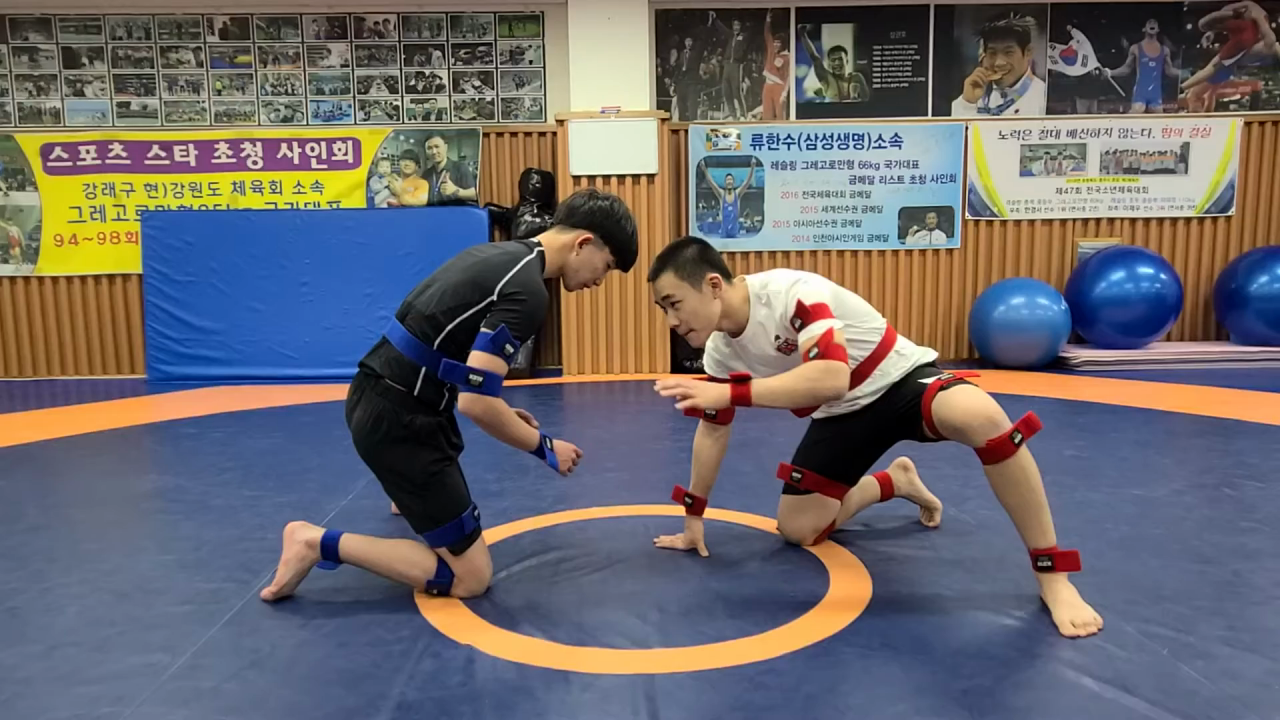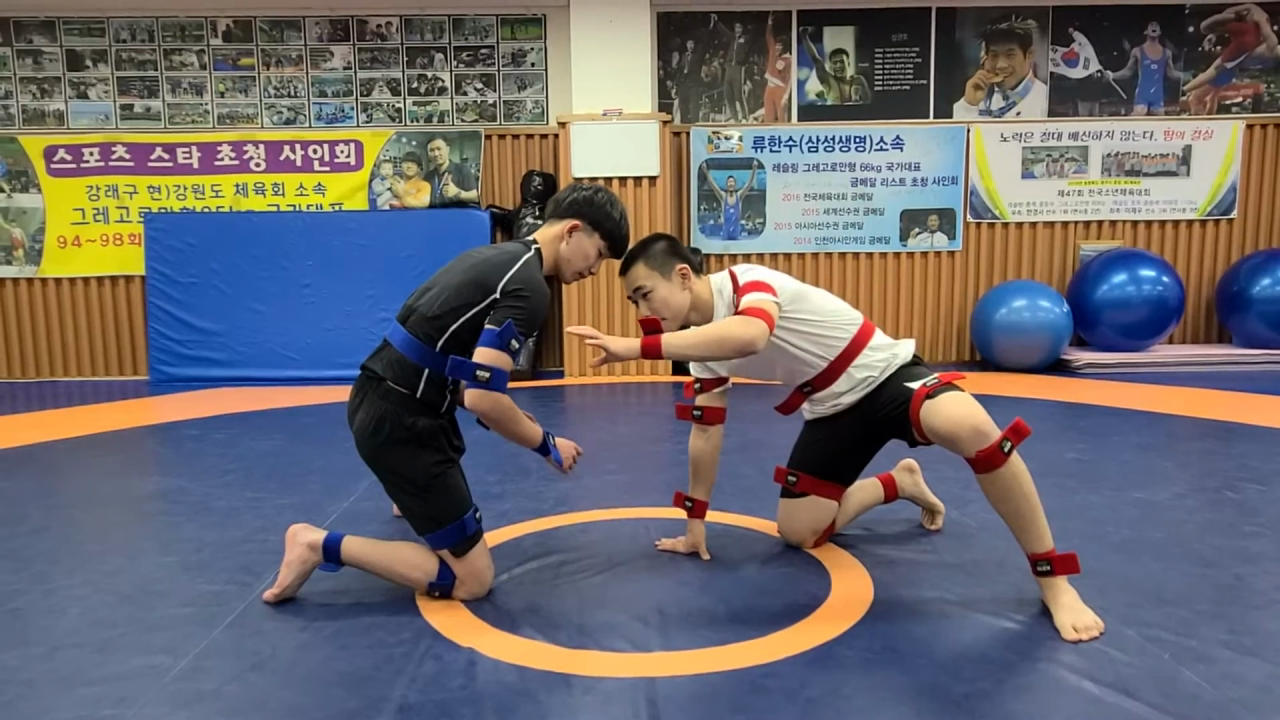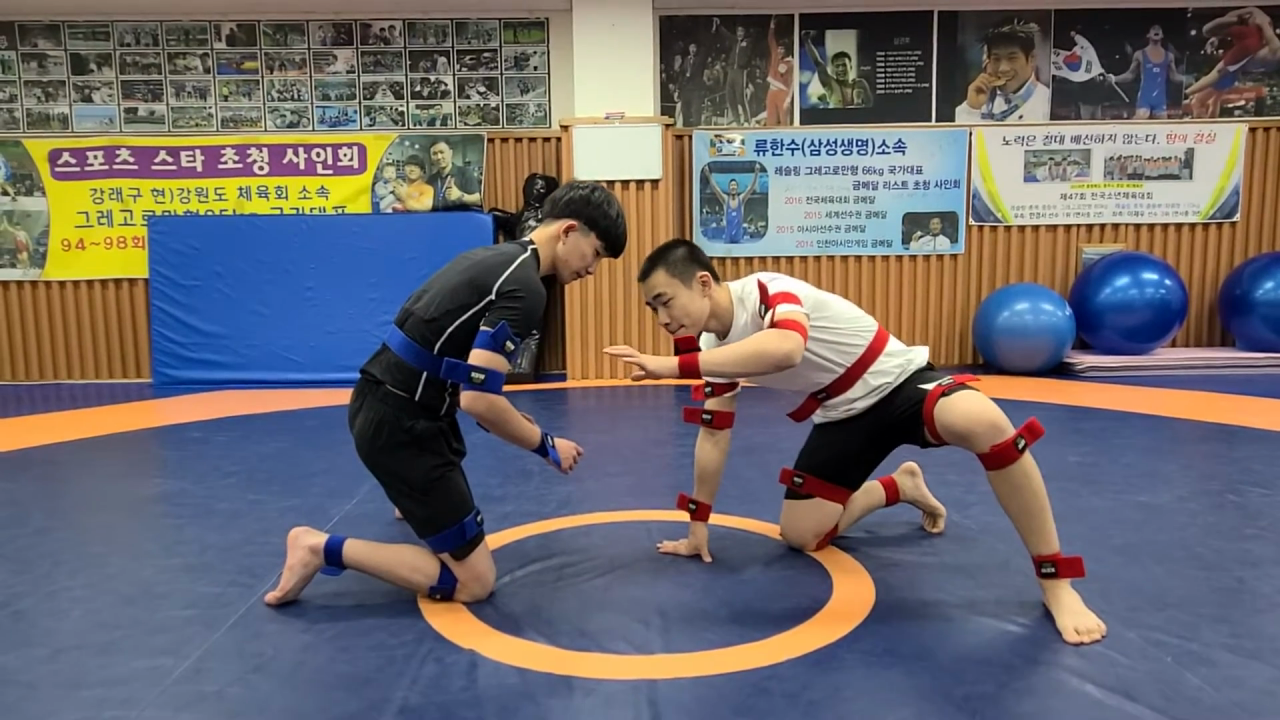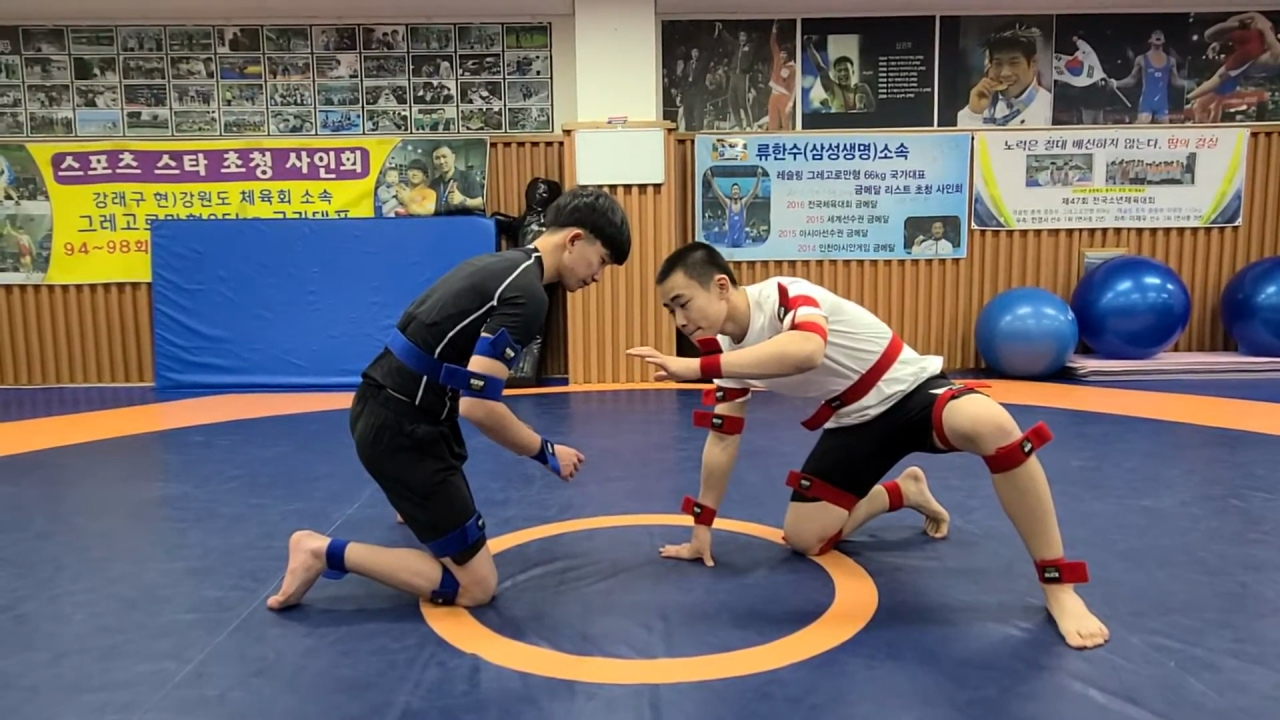
dt=0.7s
person 1, frame 1
left shoulder: (789, 293)
right shoulder: (720, 346)
left elbow: (833, 378)
right elbow: (712, 428)
left wrist: (729, 392)
right wrist: (694, 519)
left hip: (899, 379)
right hip: (841, 415)
left knee: (981, 418)
right knee: (798, 530)
left ankle: (1054, 577)
right ankle: (896, 481)
person 1, frame 2
left shoulder: (745, 283)
right shoulder: (701, 342)
left elbow: (750, 336)
right elbow: (706, 431)
left wrist: (637, 346)
right wrist: (696, 524)
left hip: (885, 375)
right hip: (832, 411)
left knee: (973, 429)
right knee: (798, 533)
left ankle: (1053, 580)
right ankle: (898, 484)
person 1, frame 3
left shoulder: (766, 291)
right shoulder: (713, 345)
left elbow: (786, 349)
right elbow: (713, 435)
left wrist: (675, 365)
right wrist: (698, 525)
left hip: (899, 382)
right hip: (843, 416)
left knee: (984, 424)
right knee: (801, 535)
left ankle: (1056, 583)
right ankle: (901, 486)
person 1, frame 4
left shoulder: (784, 295)
right shoulder: (726, 347)
left elbow: (808, 350)
right elbow: (722, 438)
left wrist: (695, 367)
right wrist: (702, 528)
left hip: (909, 390)
right hip: (853, 423)
left knee: (991, 426)
right knee: (804, 539)
left ankle: (1059, 588)
right ankle: (903, 492)
person 2, frame 1
left shoulder: (499, 252)
right shoulder: (526, 290)
right elbow: (476, 401)
left wrist: (499, 414)
right wrist: (545, 448)
left hip: (379, 396)
right hip: (397, 417)
right knee: (470, 577)
left ankle: (413, 495)
right ankle: (319, 543)
person 2, frame 2
left shoulder: (497, 255)
right shoulder: (528, 287)
right elbow: (482, 397)
left wrist: (502, 417)
right wrist: (548, 445)
left hip: (379, 397)
right hip: (399, 419)
right knee: (471, 579)
left ankle: (414, 496)
right ankle: (321, 545)
person 2, frame 3
left shoulder: (496, 256)
right shoulder: (523, 287)
right elbow: (478, 398)
left wrist: (505, 419)
right wrist: (546, 445)
left hip: (381, 402)
right hip: (399, 422)
right knee: (474, 581)
left ankle: (415, 498)
right ankle: (323, 549)
person 2, frame 4
left shoulder: (500, 264)
right shoulder: (525, 294)
right elbow: (477, 405)
left wrist: (509, 429)
right wrist: (546, 453)
left hip: (383, 406)
right hip: (400, 427)
right knee: (475, 586)
left ankle: (417, 502)
right ankle: (325, 552)
